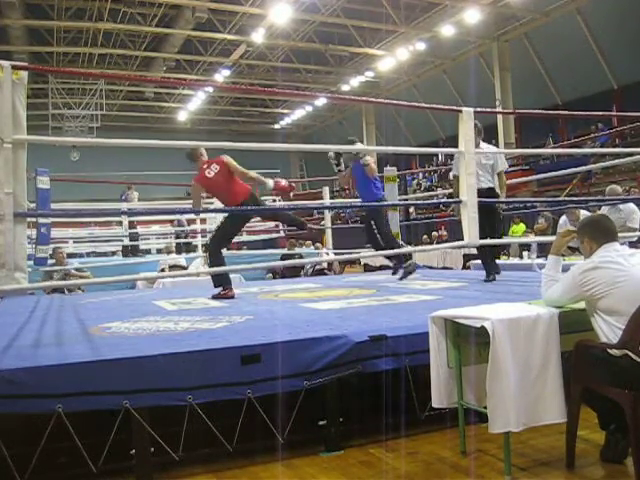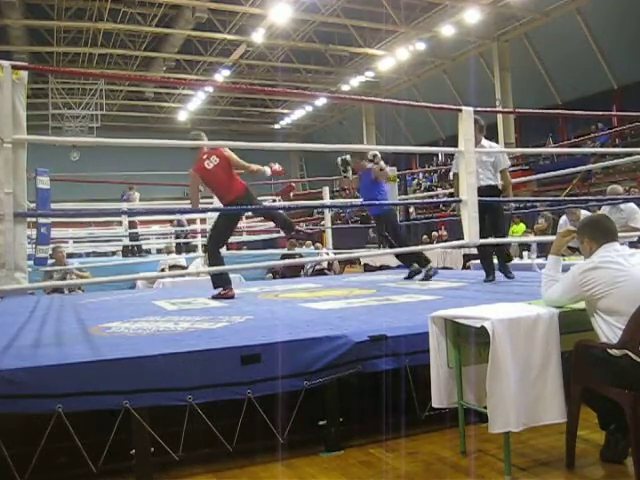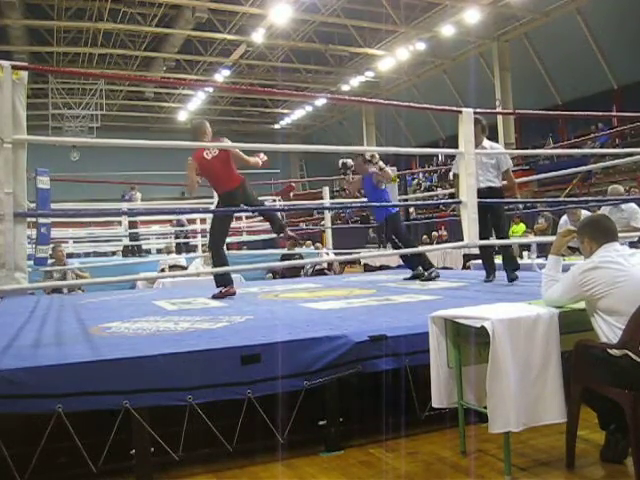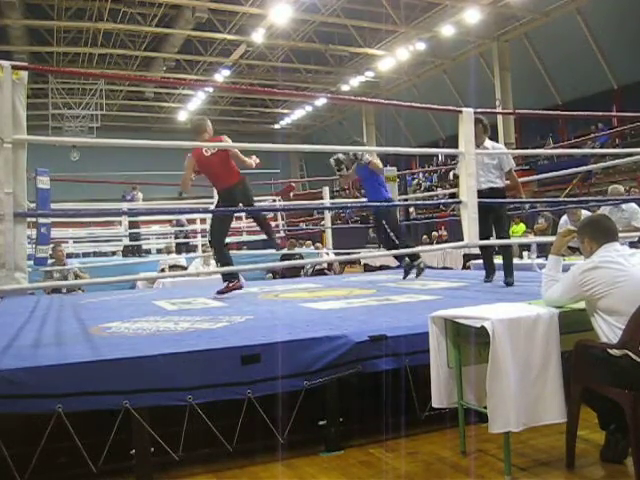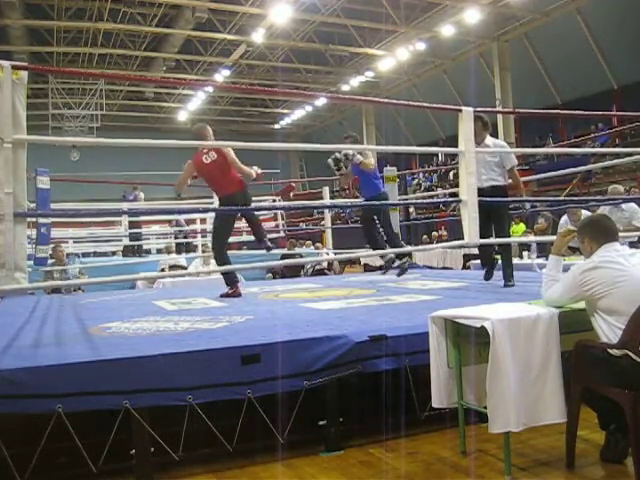
dt=0.1s
person 1, frame 1
left shoulder: (591, 268)
left elbow: (550, 297)
left wrist: (554, 254)
left knee: (565, 365)
right knee: (586, 357)
left ankle: (619, 426)
person 1, frame 2
left shoulder: (591, 268)
left elbow: (550, 297)
left wrist: (554, 254)
left knee: (565, 365)
right knee: (585, 357)
left ankle: (619, 427)
person 1, frame 3
left shoulder: (591, 268)
left elbow: (550, 297)
left wrist: (555, 254)
left knee: (565, 365)
right knee: (585, 357)
left ankle: (619, 427)
person 1, frame 4
left shoulder: (591, 268)
left elbow: (550, 297)
left wrist: (555, 254)
left knee: (565, 365)
right knee: (585, 358)
left ankle: (619, 427)
person 1, frame 5
left shoulder: (591, 267)
left elbow: (550, 297)
left wrist: (555, 253)
left knee: (565, 365)
right knee: (586, 357)
left ankle: (618, 426)
person 2, frame 1
left shoulder: (197, 181)
right shoulder: (223, 159)
left elbow: (197, 210)
right elbow: (246, 175)
left wrist: (199, 195)
right wrist: (269, 183)
left hip: (237, 209)
right hip: (250, 198)
left knee: (214, 247)
right knee: (275, 214)
left ankle: (226, 289)
right ankle: (303, 227)
person 2, frame 2
left shoulder: (195, 172)
right shoulder: (223, 152)
left elbow: (195, 205)
right elbow: (247, 167)
left wrist: (197, 187)
right wrist: (267, 170)
left hip: (231, 206)
right hip: (245, 194)
left knee: (212, 246)
right knee: (268, 212)
left ankle: (226, 289)
right ankle: (292, 229)
person 2, frame 3
left shoulder: (194, 161)
right shoulder: (224, 143)
left elbow: (191, 192)
right elbow: (247, 162)
left wrist: (196, 179)
right wrist: (259, 159)
left hip: (227, 199)
right hip: (241, 187)
left knee: (215, 243)
right knee: (259, 206)
left ankle: (227, 286)
right ankle: (283, 231)
person 2, frame 4
left shoulder: (193, 157)
right shoulder: (223, 140)
left elbow: (184, 188)
right elbow: (244, 162)
left wrist: (190, 175)
right wrist: (253, 161)
left hip: (227, 194)
right hip: (241, 184)
left knee: (217, 240)
right knee: (252, 209)
left ankle: (233, 280)
right ankle: (271, 236)
person 2, frame 5
left shoulder: (193, 163)
right shoulder: (222, 148)
left elbow: (178, 190)
right elbow: (241, 170)
left wrist: (186, 180)
right wrist: (253, 172)
left hip: (228, 201)
right hip: (242, 190)
left knee: (218, 246)
right knee: (247, 212)
left ankle: (233, 286)
right ankle: (263, 239)
person 3, frame 1
left shoulder: (492, 152)
right shoulder: (461, 155)
left elbow: (501, 175)
right elbow: (456, 180)
left wrist: (502, 196)
left hip: (490, 194)
left knee: (496, 232)
right knee: (480, 235)
left ankle: (492, 262)
right ankle: (489, 270)
person 3, frame 2
left shoulder: (494, 148)
left elbow: (504, 173)
right elbow: (456, 177)
left wrist: (510, 196)
left hip: (492, 192)
left knee: (499, 231)
right knee: (481, 235)
left ankle: (504, 264)
right ankle: (489, 271)
person 3, frame 3
left shoulder: (496, 149)
left elbow: (507, 175)
right elbow: (458, 178)
left wrist: (516, 196)
right wrist: (459, 200)
left hip: (493, 193)
right hip: (475, 196)
left knee: (502, 233)
right knee: (482, 236)
left ankle: (511, 269)
right ankle: (489, 270)
person 3, frame 4
left shoulder: (498, 149)
left elbow: (510, 174)
left wrist: (522, 197)
left hip: (496, 194)
right hip: (477, 197)
left knee: (502, 234)
right knee: (483, 237)
left ankle: (509, 274)
right ankle: (489, 270)
person 3, frame 5
left shoulder: (499, 146)
left elbow: (512, 173)
left wrist: (523, 197)
left hip: (497, 193)
right hip: (478, 195)
left knee: (502, 234)
right knee: (482, 235)
left ankle: (508, 276)
right ankle: (489, 265)
person 4, frame 1
left shoulder: (366, 160)
right shoulder: (354, 165)
left elbow: (373, 173)
right elbow: (343, 181)
left wrist: (364, 158)
right wrist: (337, 164)
left hip: (376, 203)
right hip: (371, 204)
left knee: (384, 236)
right knee: (375, 237)
left ankle: (408, 263)
right ankle: (397, 260)
person 4, frame 2
left shoulder: (373, 171)
right shoulder: (361, 174)
left elbow: (387, 176)
left wrist: (378, 163)
right wrist: (345, 171)
left hip: (383, 213)
right hip: (380, 214)
left knee: (400, 242)
right knee: (396, 244)
left ankle: (428, 267)
right ankle: (414, 267)
person 4, frame 3
left shoulder: (376, 174)
right shoulder: (364, 178)
left elbow: (389, 178)
right elbow: (351, 189)
left wrist: (377, 163)
left hip: (390, 218)
right hip: (384, 220)
left knee: (406, 247)
right knee: (403, 248)
left ankle: (431, 271)
right ankle: (418, 271)
person 4, frame 4
left shoulder: (371, 158)
right shoulder: (357, 167)
left elbow: (379, 168)
right elbow: (345, 181)
left wrist: (364, 158)
right wrist: (338, 168)
left hip: (384, 203)
right hip: (378, 206)
left knee: (396, 237)
right knee: (386, 240)
left ankle: (417, 262)
right ankle: (406, 262)
person 4, frame 5
left shoulder: (366, 155)
right shoulder: (353, 162)
left elbow: (370, 167)
right elbow: (345, 181)
left wrist: (355, 157)
right wrist: (338, 168)
left hip: (378, 197)
right hip: (369, 200)
left knee: (386, 231)
right knee: (369, 233)
left ankle: (403, 258)
right ankle: (388, 258)
